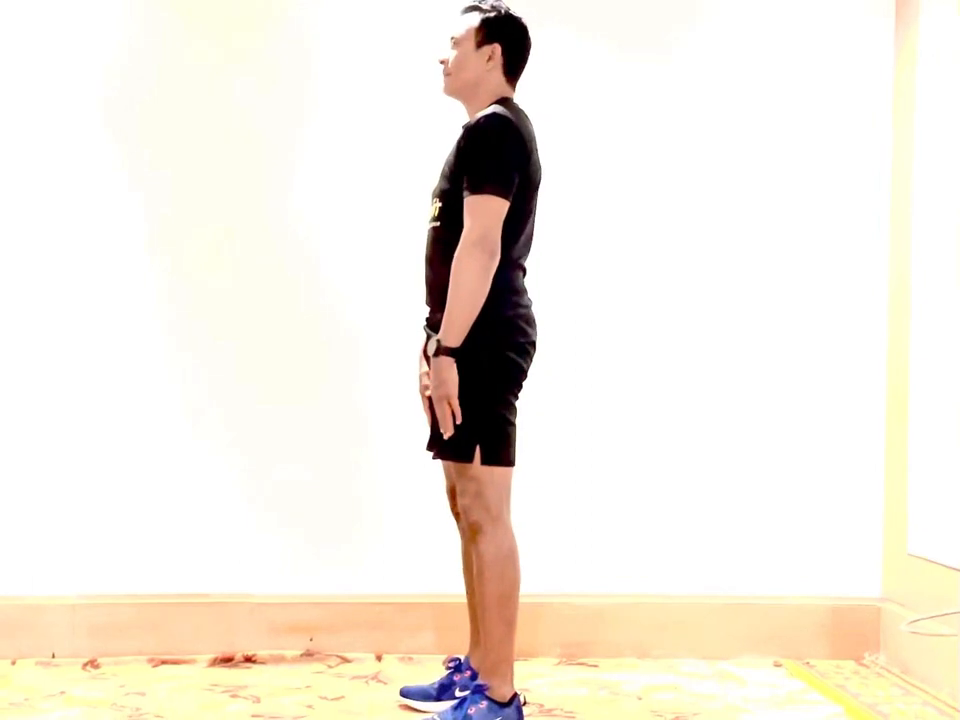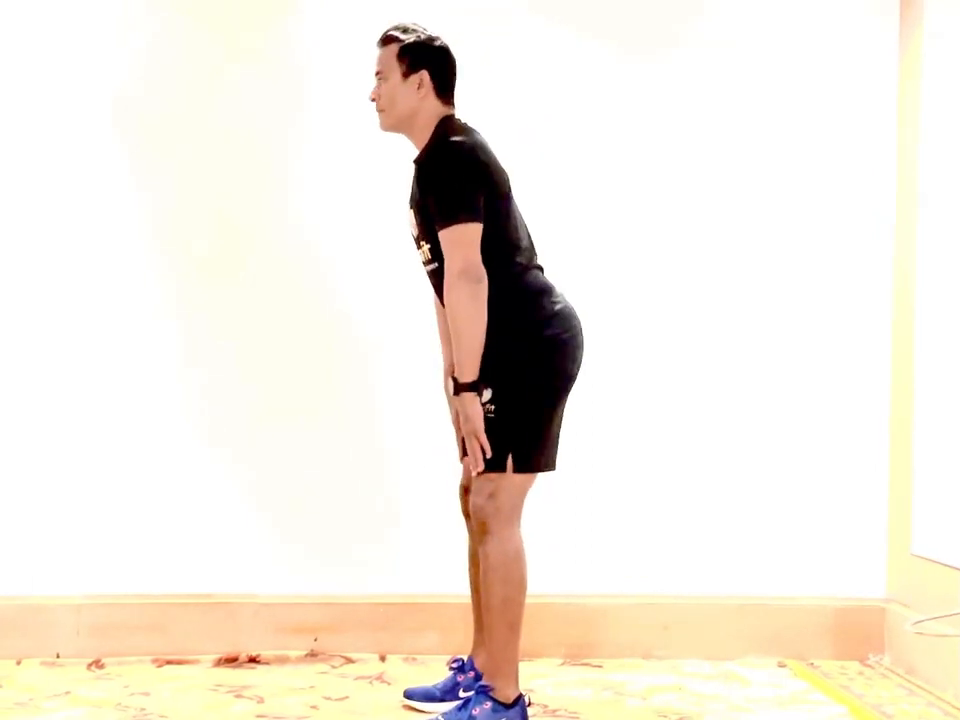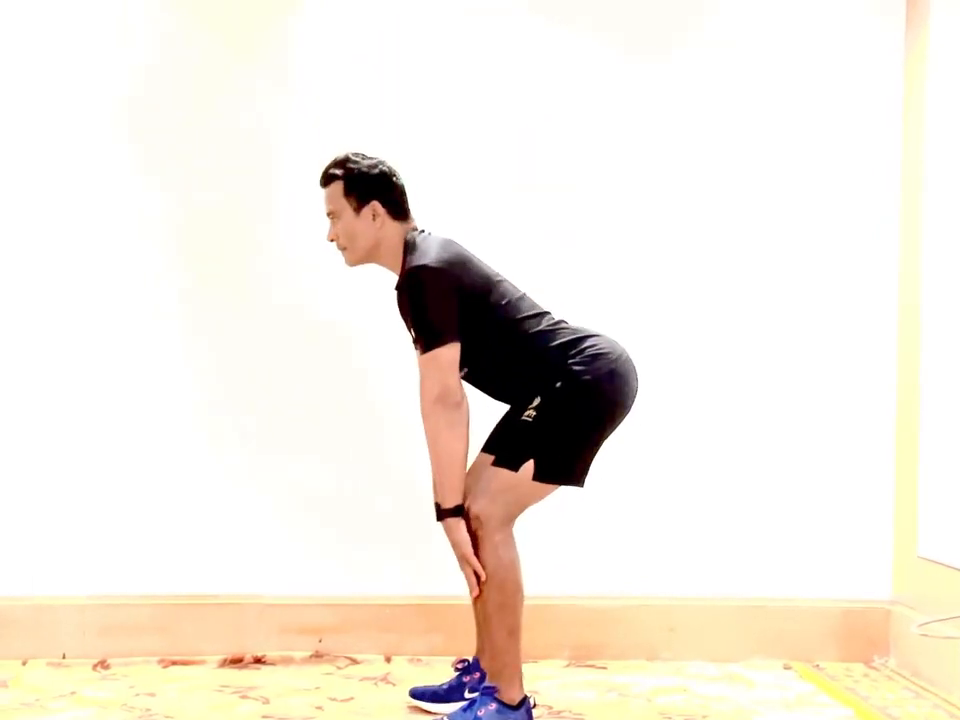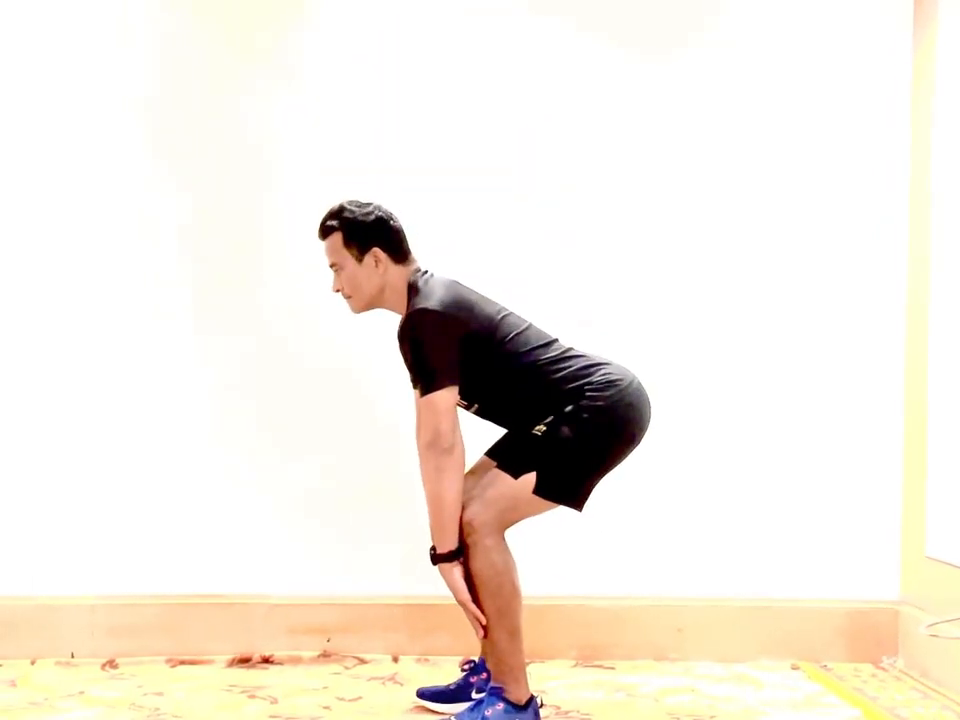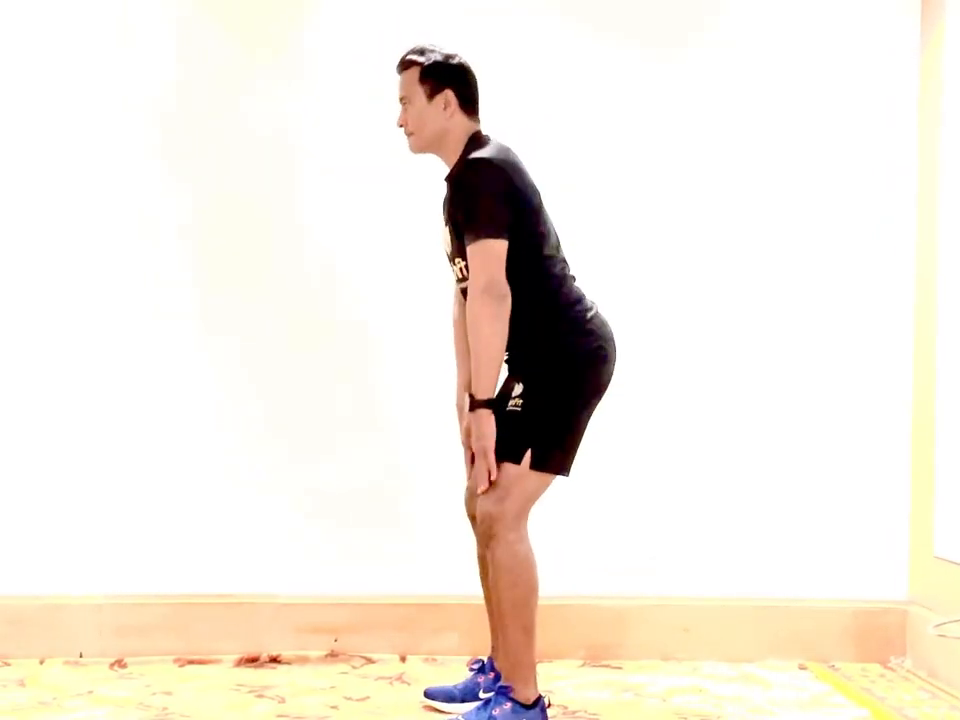
dt=1s
person 1, frame 1
left shoulder: (494, 128)
right shoulder: (491, 131)
left elbow: (480, 247)
left wrist: (447, 349)
right wrist: (442, 345)
left hip: (482, 344)
right hip: (471, 342)
left knee: (484, 512)
right knee: (468, 508)
person 1, frame 2
left shoulder: (449, 154)
right shoulder: (441, 156)
left elbow: (468, 277)
right elbow: (454, 282)
left wrist: (467, 386)
right wrist: (455, 376)
left hip: (531, 348)
right hip: (515, 348)
left knee: (494, 511)
right knee: (478, 504)
person 1, frame 3
left shoulder: (424, 276)
right shoulder: (428, 264)
left elbow: (444, 402)
right elbow: (445, 400)
left wrist: (450, 512)
right wrist: (455, 504)
left hip: (588, 380)
right hip: (581, 378)
left knee: (484, 512)
right knee: (476, 506)
right ankle: (486, 673)
person 1, frame 4
left shoulder: (427, 319)
right shoulder: (432, 302)
left elbow: (438, 445)
right elbow: (442, 440)
left wrist: (445, 556)
right wrist: (449, 544)
left hip: (604, 408)
right hip: (585, 405)
left knee: (478, 520)
right knee: (467, 509)
right ankle: (491, 673)
person 1, frame 5
left shoulder: (481, 170)
right shoulder: (468, 176)
left elbow: (491, 293)
right elbow: (466, 295)
left wrist: (482, 405)
right wrist: (466, 396)
left hip: (567, 358)
right hip: (547, 359)
left knee: (499, 514)
right knee: (484, 505)
